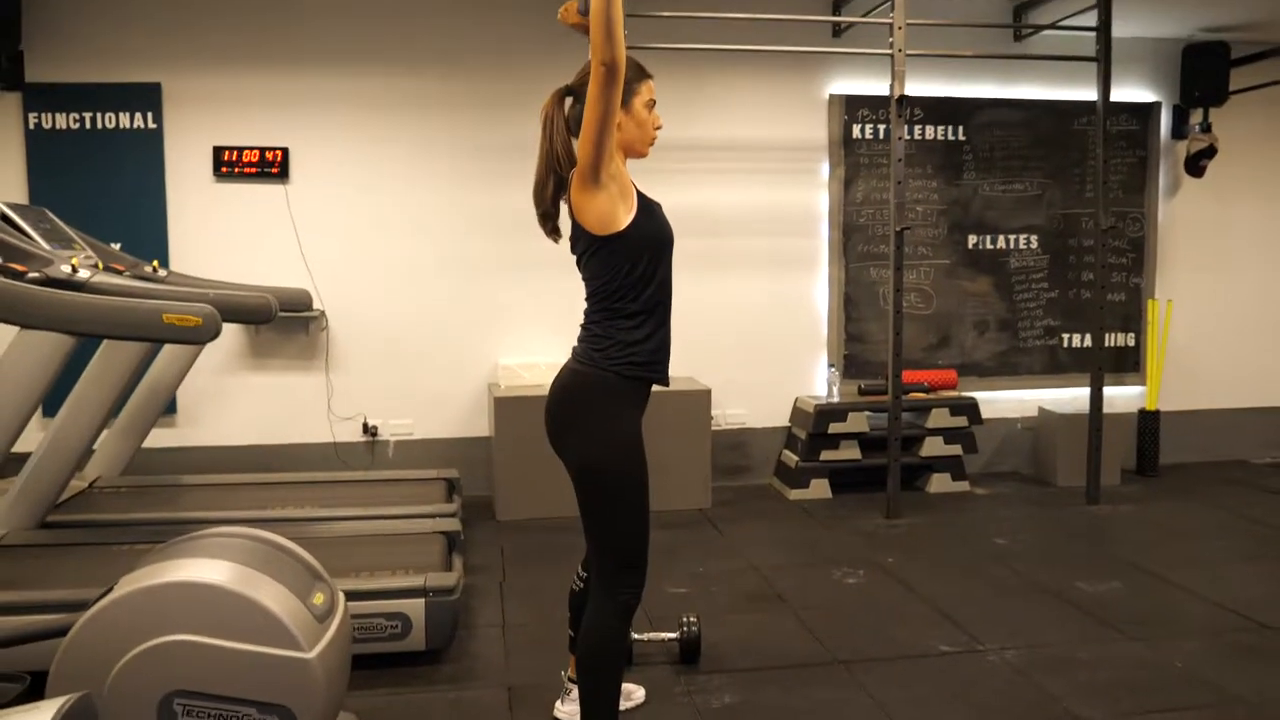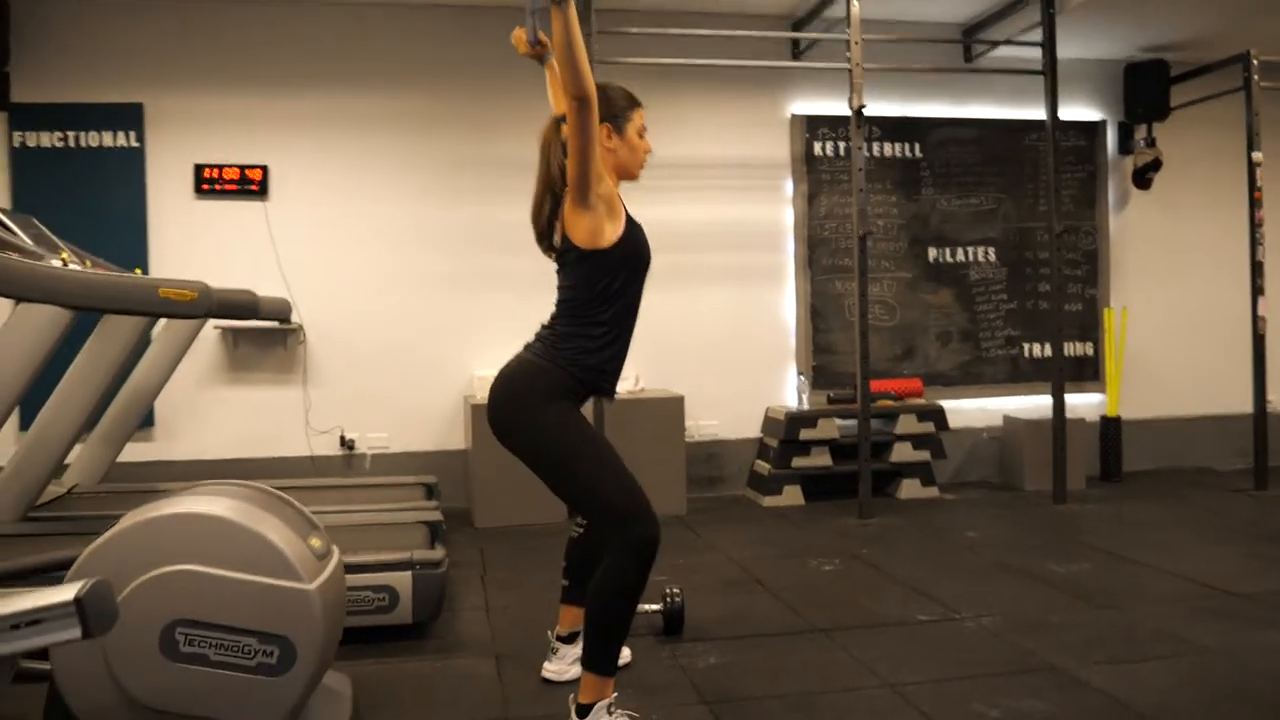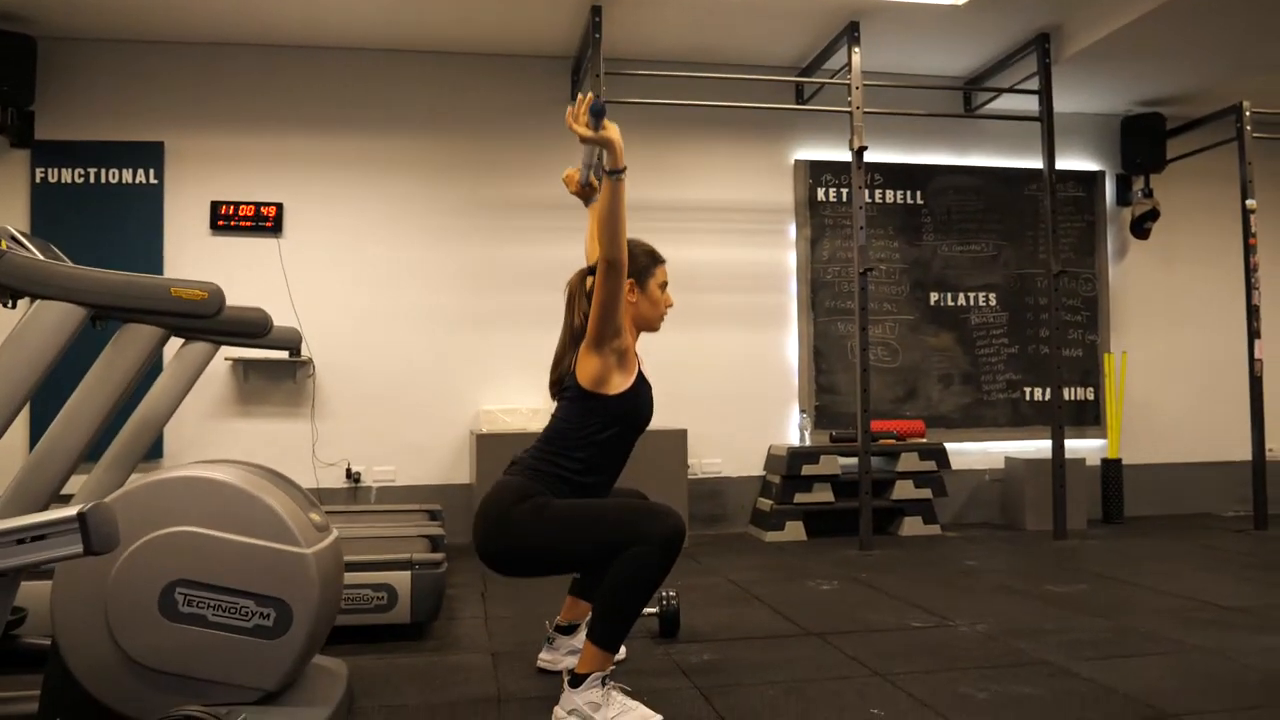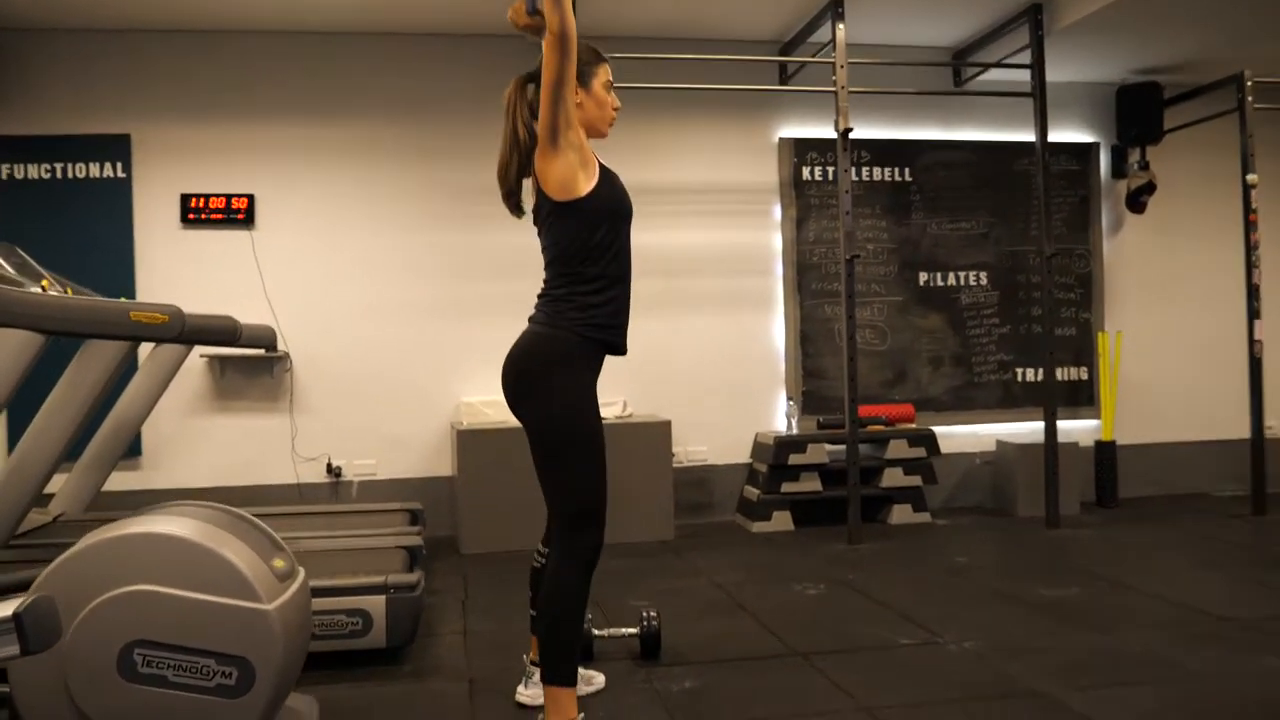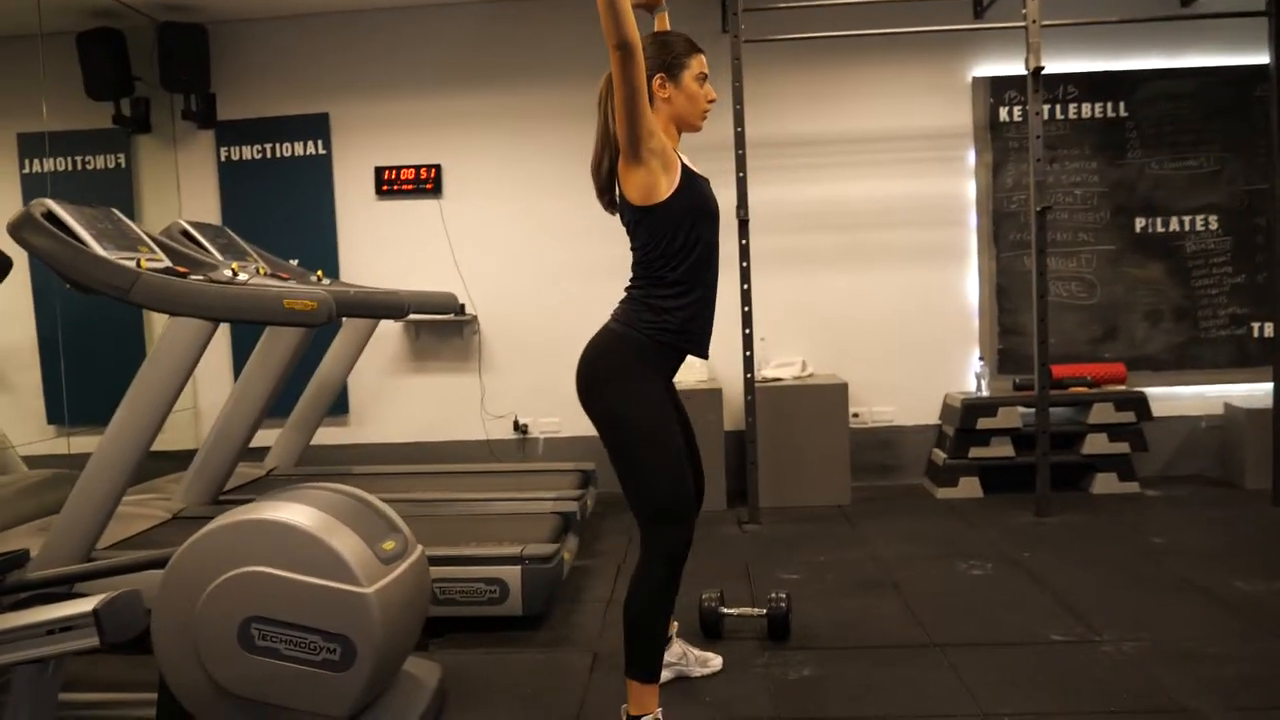
dt=1s
person 1, frame 1
left shoulder: (607, 178)
right shoulder: (598, 182)
left elbow: (605, 74)
right elbow: (606, 68)
left hip: (601, 394)
right hip: (599, 401)
left knee: (606, 559)
right knee: (619, 577)
person 1, frame 2
left shoulder: (590, 198)
right shoulder: (593, 201)
left elbow: (571, 106)
right elbow: (581, 101)
left hip: (543, 391)
right hip: (536, 396)
left knee: (604, 509)
right knee: (633, 530)
left ankle: (568, 643)
person 1, frame 3
left shoulder: (609, 343)
right shoulder: (610, 349)
left elbow: (603, 258)
right elbow: (611, 261)
left wrist: (593, 198)
right wrist: (613, 161)
left hip: (527, 507)
right hip: (515, 520)
left knee: (627, 510)
right knee: (659, 529)
left ankle: (565, 636)
person 1, frame 4
left shoulder: (567, 157)
right shoulder: (565, 150)
left hip: (556, 362)
right hip: (557, 364)
left knee: (569, 526)
right knee: (579, 536)
person 1, frame 5
left shoulder: (663, 150)
right shoulder: (648, 152)
left hip: (643, 367)
right hip: (625, 367)
left knee: (683, 501)
right knee: (667, 531)
left ankle: (659, 642)
